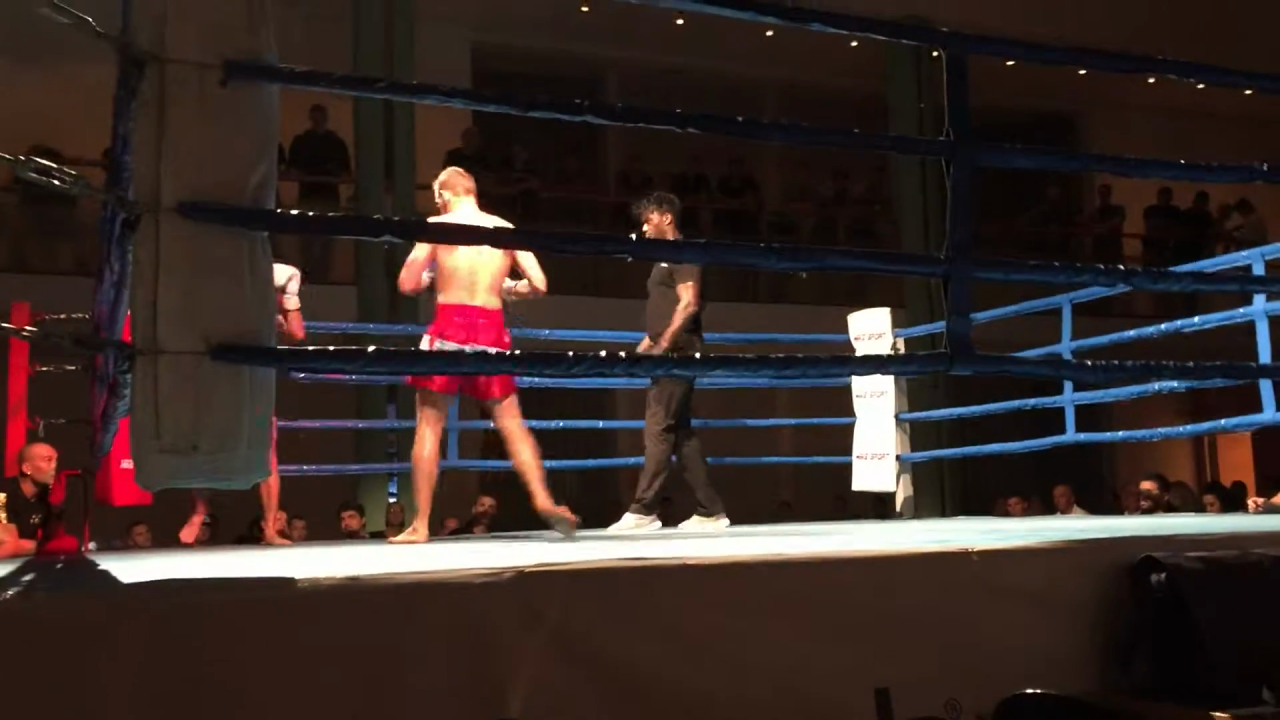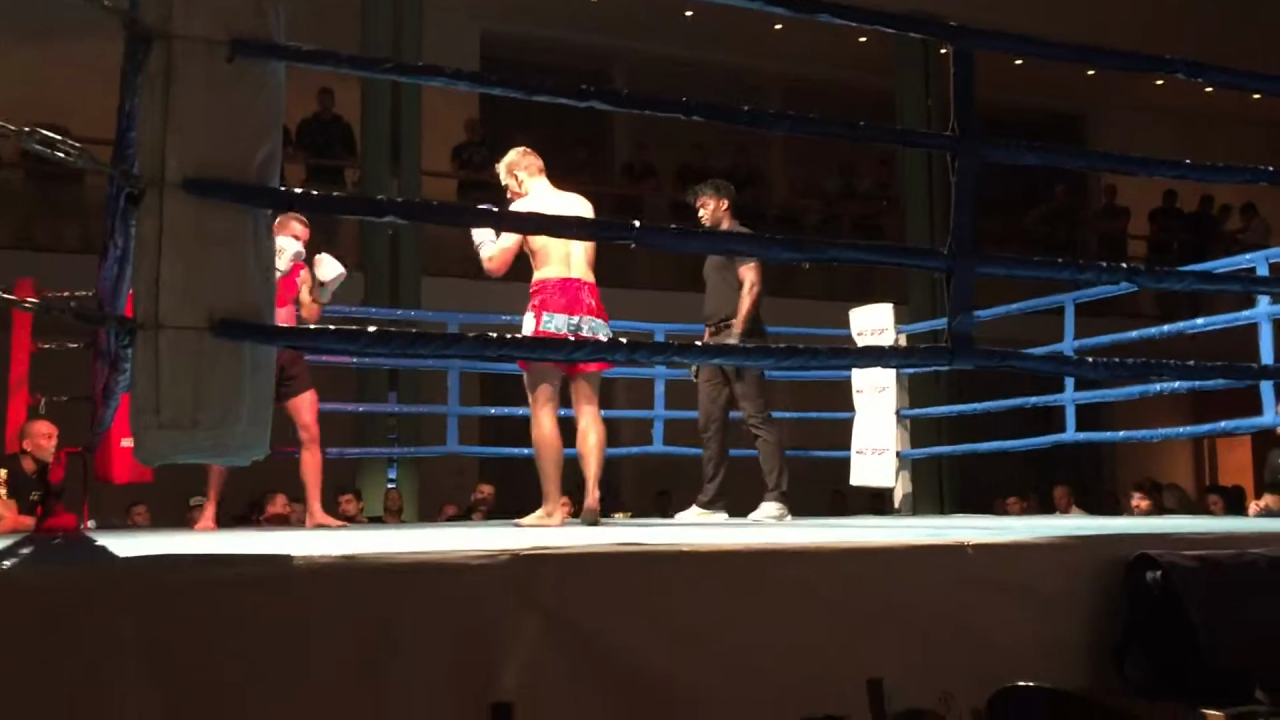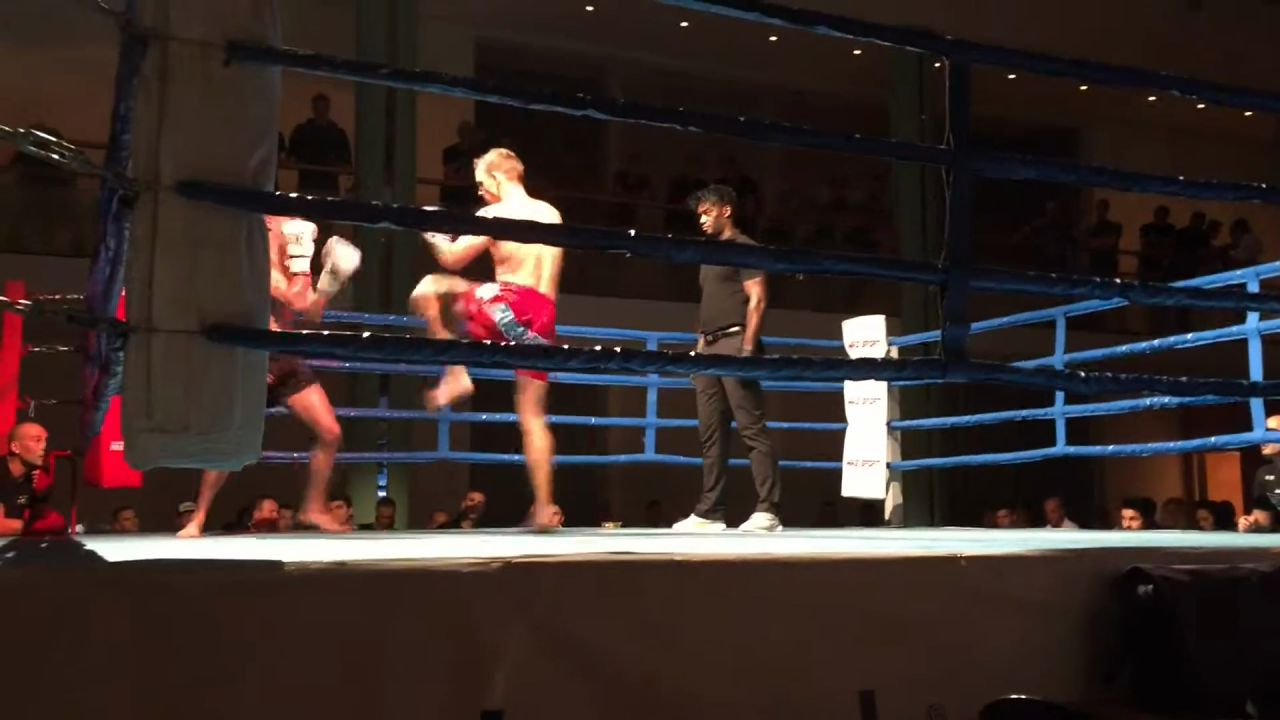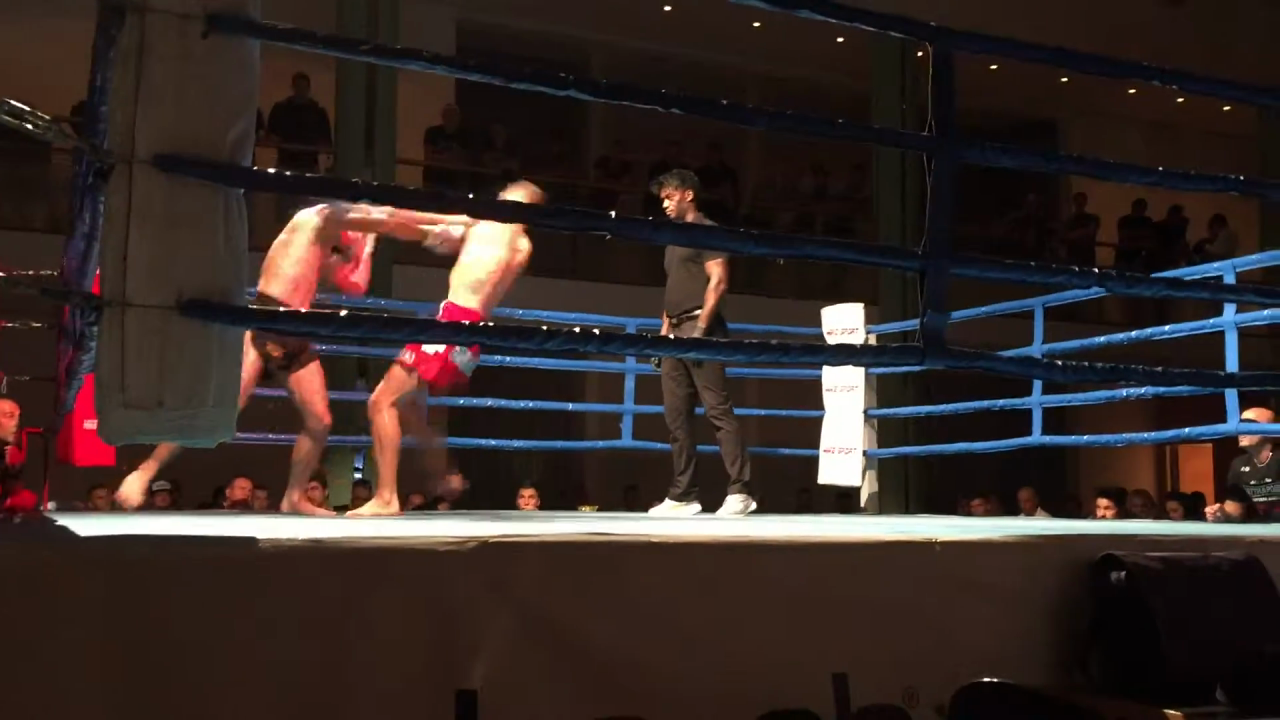
dt=0.7s
person 1, frame 1
left shoulder: (439, 226)
right shoulder: (507, 229)
left elbow: (407, 284)
right elbow: (539, 286)
left wrist: (428, 276)
left hip: (449, 329)
right hip: (490, 330)
left knee: (429, 429)
right knee: (513, 427)
left ankle: (420, 525)
right ankle: (544, 500)
person 1, frame 2
left shoulder: (525, 207)
right shoulder: (582, 203)
left elbow: (495, 265)
left wrist: (482, 235)
left hip: (551, 303)
right hip: (588, 303)
left knee: (543, 408)
right knee: (587, 409)
left ankle: (552, 507)
right ankle: (592, 492)
person 1, frame 3
left shoulder: (495, 215)
right shoulder: (552, 214)
left elbow: (452, 258)
left wrist: (434, 233)
left hip: (507, 305)
right hip: (542, 319)
left knee: (426, 290)
right knee: (532, 420)
left ankle: (455, 376)
right ankle: (543, 509)
person 1, frame 4
left shoulder: (493, 223)
right shoulder: (522, 245)
left hip: (455, 324)
right hip: (467, 327)
left knee: (383, 403)
right knee: (408, 403)
left ankle: (385, 498)
right ankle: (444, 476)
person 2, frame 1
right shoulder: (663, 260)
left elbow: (689, 303)
left wrist: (661, 346)
right wrist: (644, 349)
left hip: (677, 350)
right hip: (666, 353)
left knee: (658, 429)
right knee: (678, 432)
left ankle: (643, 510)
right ankle: (710, 511)
person 2, frame 2
left shoulder: (741, 237)
left elbow: (752, 286)
left wrist: (737, 335)
right wrist: (703, 347)
left hip: (738, 336)
right hip: (716, 340)
left knee: (757, 417)
right knee: (710, 423)
left ankle: (775, 500)
right ankle: (709, 502)
person 2, frame 3
left shoulder: (745, 249)
left elbow: (757, 300)
left wrist: (748, 349)
right wrist: (699, 351)
left hip: (735, 344)
right hip: (711, 349)
left knee: (751, 428)
right knee: (711, 434)
left ankle: (767, 510)
right ankle: (708, 512)
person 2, frame 4
left shoulder: (707, 231)
right shoulder: (675, 241)
left elbow: (718, 281)
left wrist: (700, 328)
right wrist: (663, 336)
left hip: (699, 329)
right hip: (676, 334)
left knee: (717, 409)
right knee: (676, 416)
left ankle: (739, 491)
right ankle: (682, 495)
person 3, frame 1
left shoulder: (272, 298)
left elbow: (297, 335)
left wrist: (291, 296)
left knee: (268, 459)
left ankle: (271, 530)
right ankle: (197, 516)
person 3, frame 2
left shoulder: (300, 270)
left elbow: (310, 318)
left wrist: (323, 289)
right wrist: (275, 269)
left hip: (289, 355)
left knee: (310, 433)
left ankle: (315, 512)
right ankle: (209, 511)
person 3, frame 3
left shoulder: (296, 262)
left elbow: (309, 306)
right elbow: (294, 302)
left wrist: (336, 278)
right wrist: (300, 254)
left hip: (287, 357)
left knee: (331, 432)
left ankle: (314, 509)
right ankle: (199, 516)
person 3, frame 4
left shoulder: (327, 251)
right shoulder: (321, 217)
left elbow: (355, 287)
right elbow: (386, 218)
left wrist: (366, 244)
right wrist: (446, 221)
left hip: (294, 331)
left knee: (320, 422)
left ankle: (295, 497)
right ankle: (146, 471)
